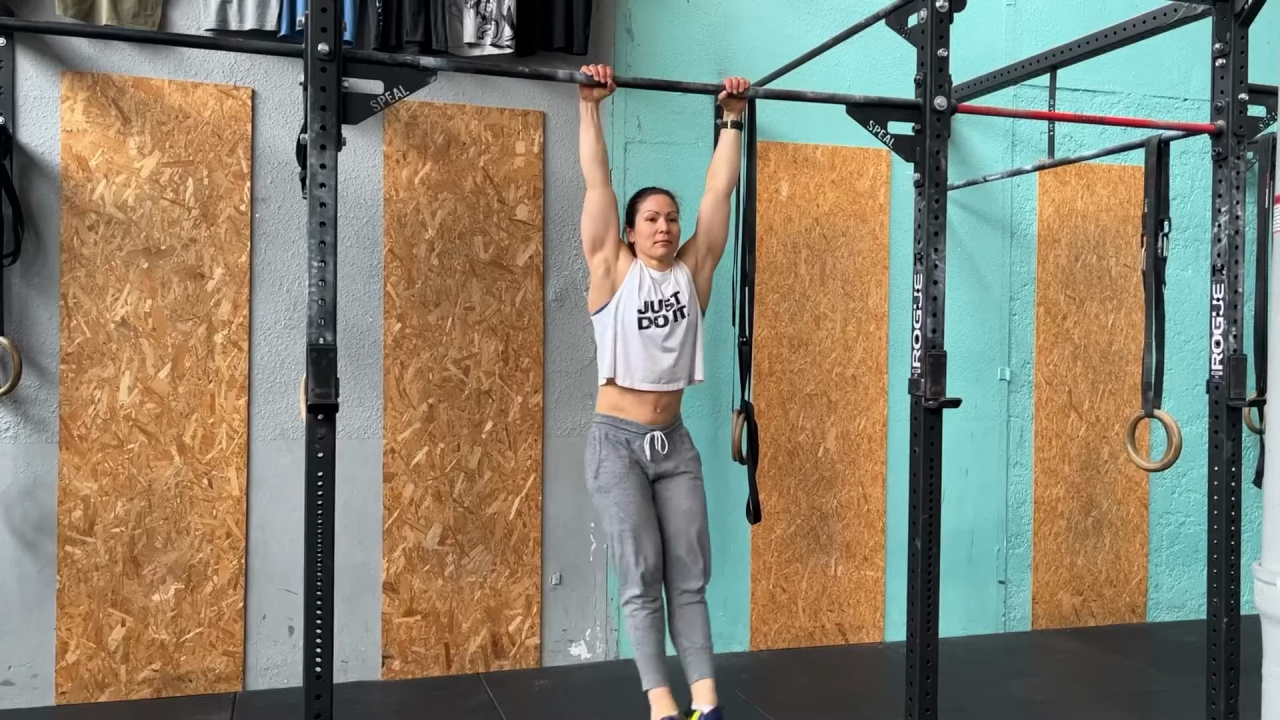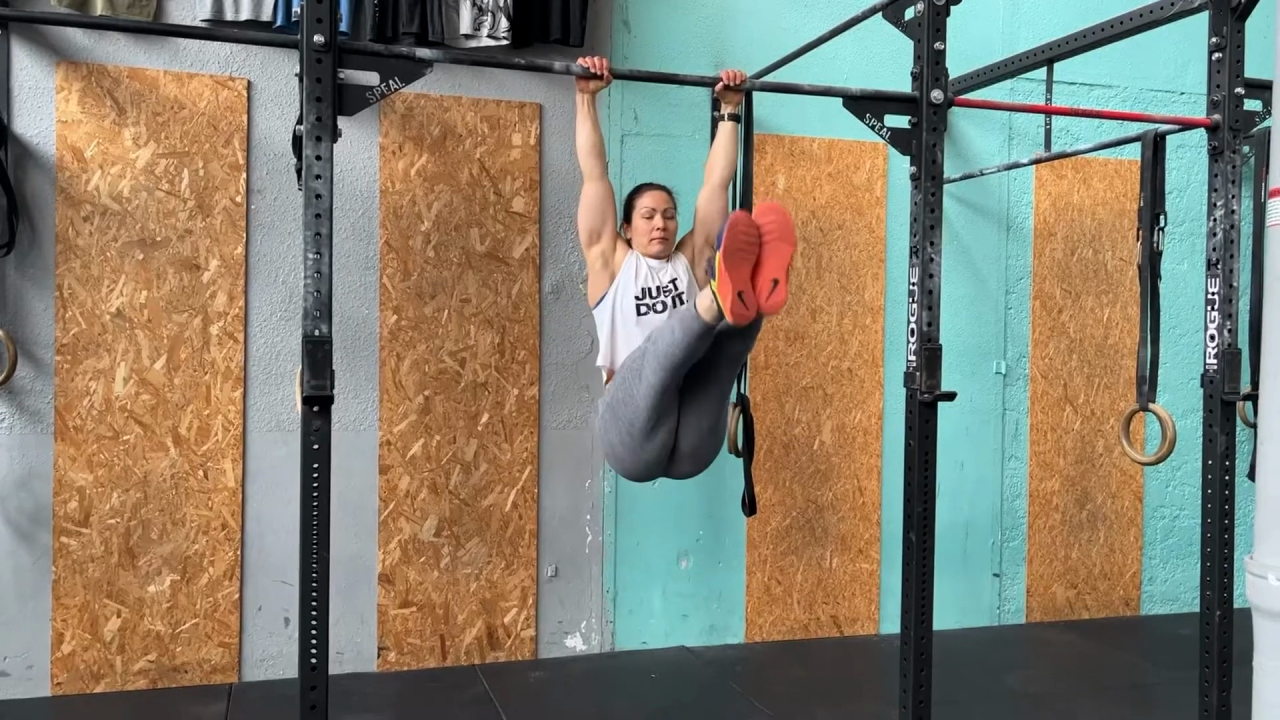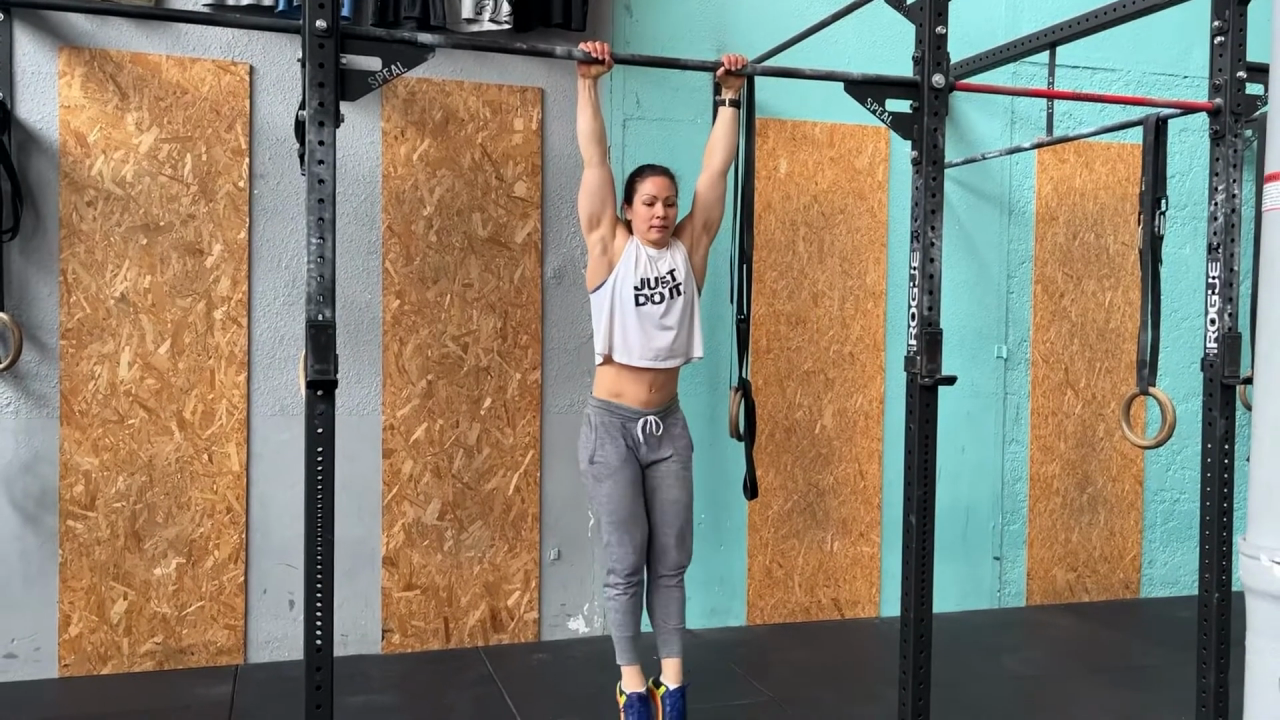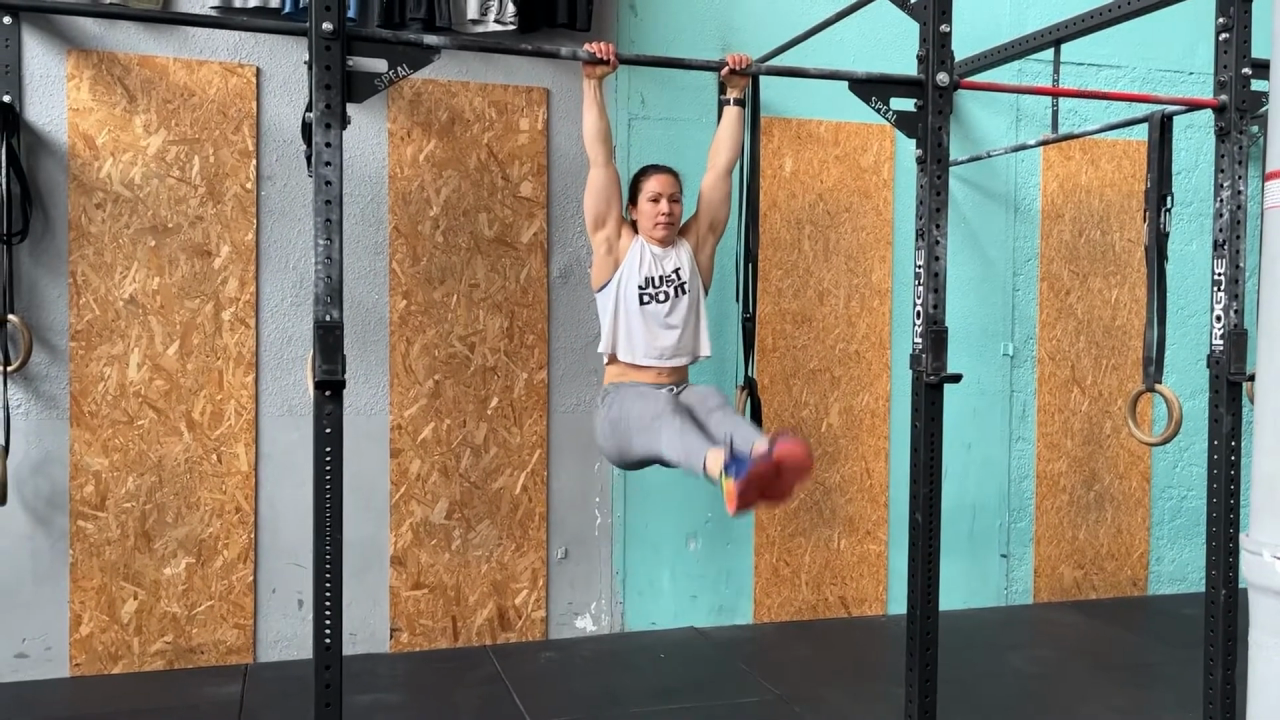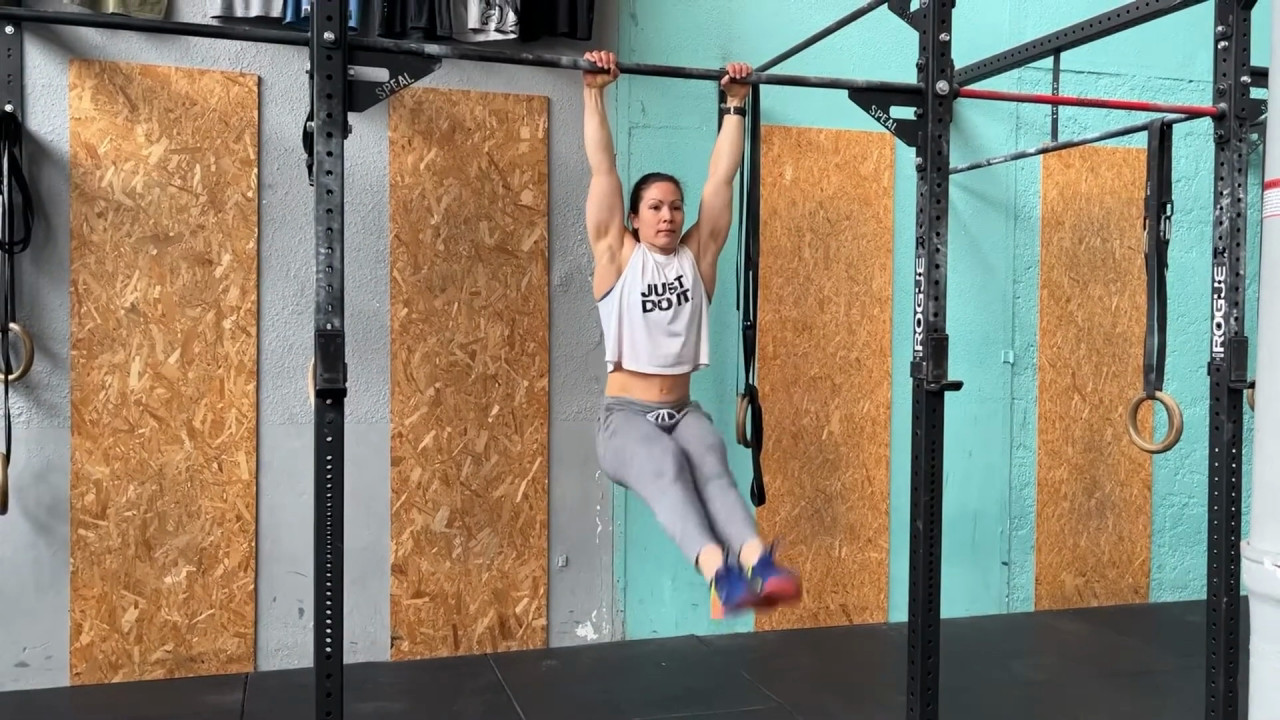
dt=1s
person 1, frame 1
left shoulder: (693, 270)
right shoulder: (612, 270)
left elbow: (719, 192)
right elbow: (597, 183)
left wrist: (733, 119)
right wrist: (589, 105)
left hip: (673, 442)
right hip: (616, 441)
left knee: (690, 578)
right knee: (642, 576)
person 1, frame 2
left shoulder: (691, 263)
right shoulder: (611, 264)
left elbow: (716, 184)
right elbow: (595, 175)
left wrist: (729, 110)
right wrist: (586, 99)
left hip: (691, 443)
right hip: (631, 428)
right knee: (659, 345)
left ankle: (746, 302)
right ankle: (724, 297)
person 1, frame 3
left shoulder: (689, 250)
right shoulder: (609, 249)
left elbow: (716, 170)
right elbow: (594, 161)
left wrist: (730, 96)
right wrist: (587, 82)
left hip: (668, 425)
right hip: (611, 424)
left knee: (671, 561)
right knee: (624, 563)
person 1, frame 4
left shoulder: (693, 250)
right shoulder: (615, 251)
left elbow: (720, 169)
right elbow: (600, 162)
left wrist: (734, 95)
right wrist: (594, 84)
left hip: (682, 399)
right hip: (626, 412)
left knee: (715, 409)
right knee: (659, 412)
left ankle: (759, 454)
right ankle: (732, 470)
person 1, frame 5
left shoulder: (697, 254)
right shoulder: (615, 254)
left elbow: (721, 181)
right elbow: (601, 173)
left wrist: (735, 106)
right wrist: (594, 96)
left hip: (683, 413)
right hip: (626, 419)
left knee: (712, 471)
right knee: (665, 473)
left ankle: (758, 566)
right ankle: (719, 572)
